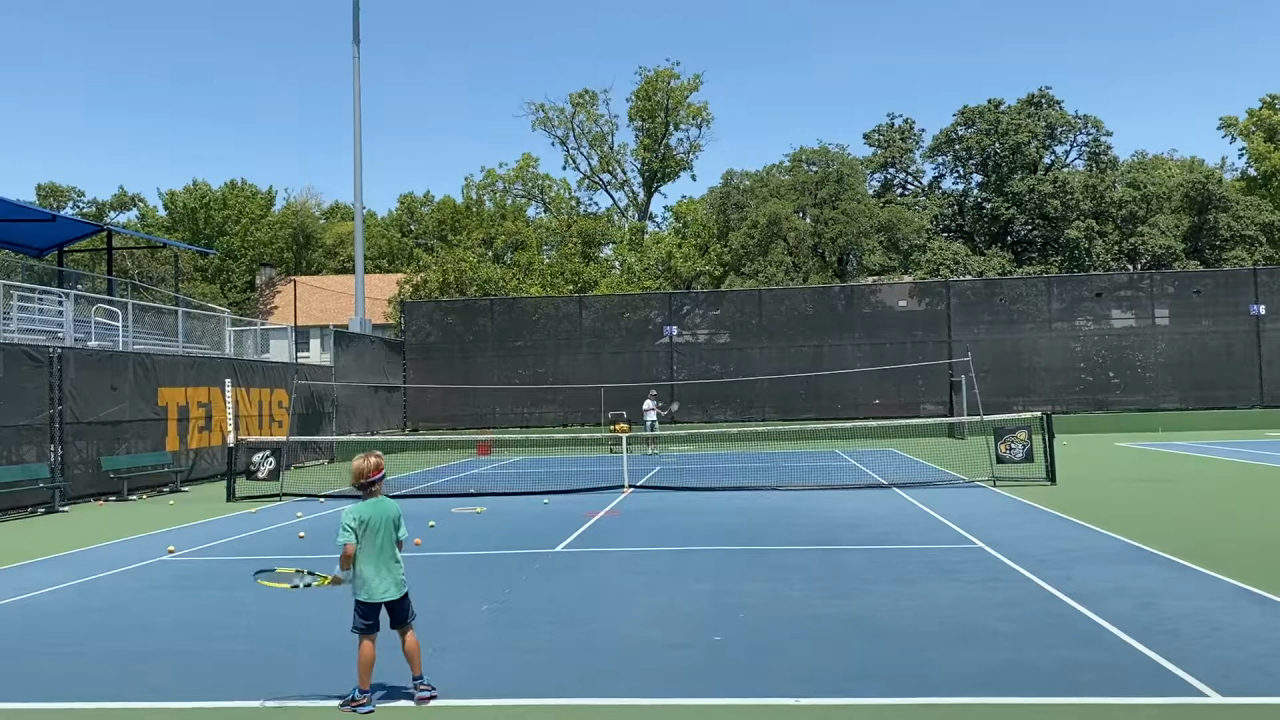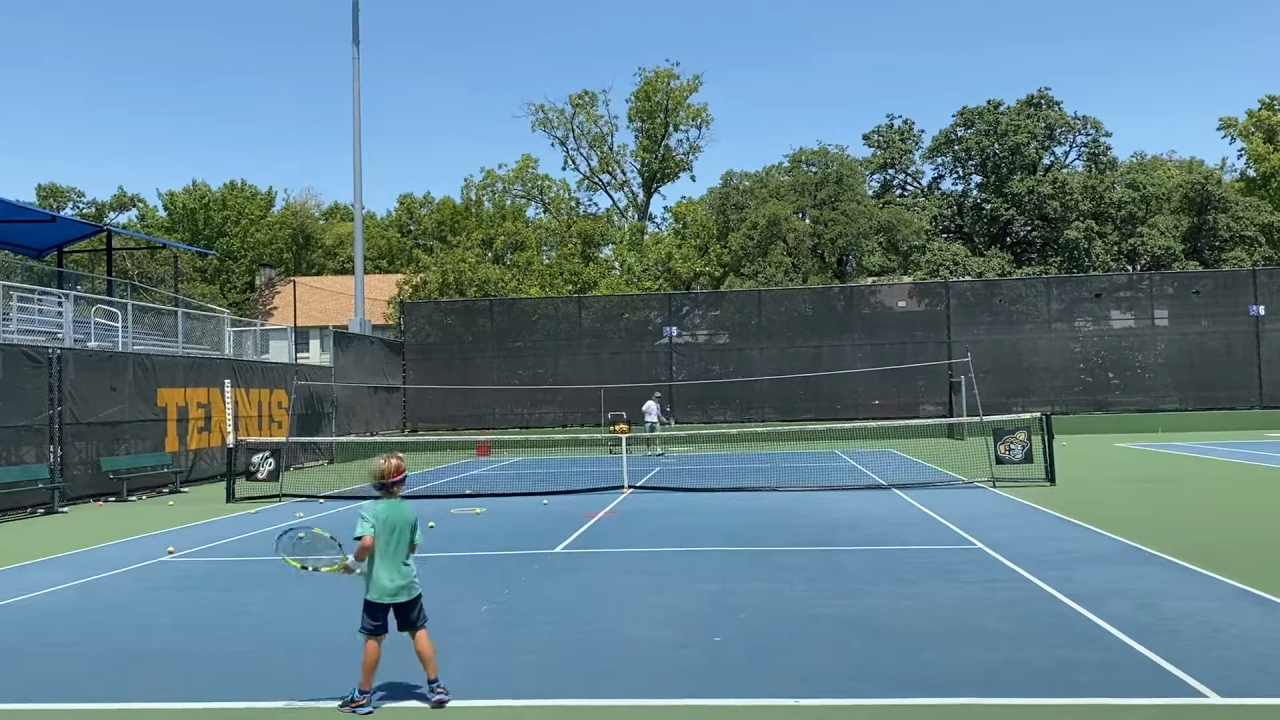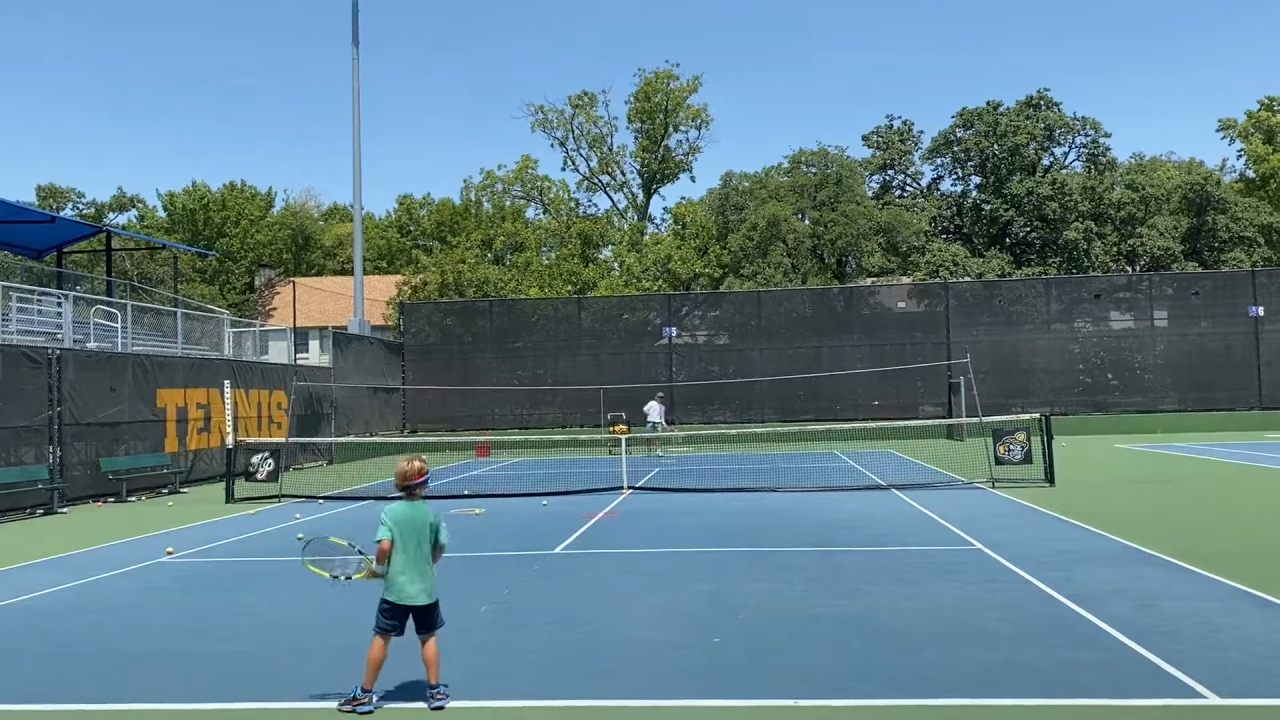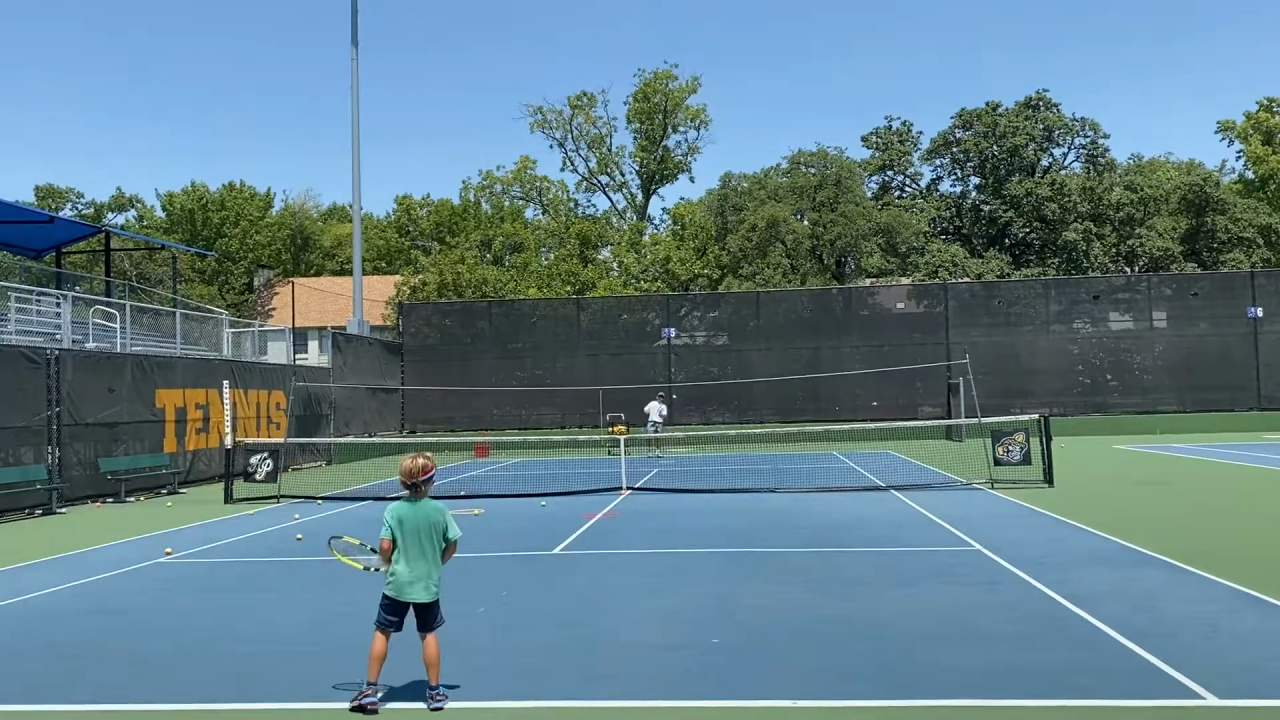
dt=0.2s
person 1, frame 1
left shoulder: (352, 512)
right shoulder: (394, 507)
left elbow: (349, 552)
right elbow: (400, 544)
left wrist: (341, 575)
left hip: (367, 586)
right hip: (395, 582)
left knee: (367, 638)
right knee: (406, 630)
left ankle: (363, 696)
right ankle: (420, 684)
person 1, frame 2
left shoulder: (370, 510)
right shoulder: (410, 510)
left elbow: (366, 544)
right elbow: (412, 548)
left wrist: (352, 563)
left hip: (379, 586)
right hip: (407, 584)
left knee: (373, 639)
right knee: (419, 632)
left ankle: (363, 695)
right ankle: (435, 686)
person 1, frame 3
left shoulder: (390, 511)
right shoulder: (433, 513)
left elbow: (384, 548)
right elbow: (439, 550)
left wrist: (379, 568)
left hip: (396, 588)
right hip: (426, 589)
left knee: (382, 639)
right knee: (428, 637)
left ankle: (365, 694)
right ankle: (436, 691)
person 1, frame 4
left shoulder: (394, 510)
right shoulder: (439, 510)
left elbow: (385, 547)
right elbow: (452, 546)
left wrist: (391, 565)
left hip: (397, 584)
right hip: (428, 585)
left knee: (382, 633)
right knee: (428, 636)
left ankle: (370, 689)
right ankle: (435, 692)
